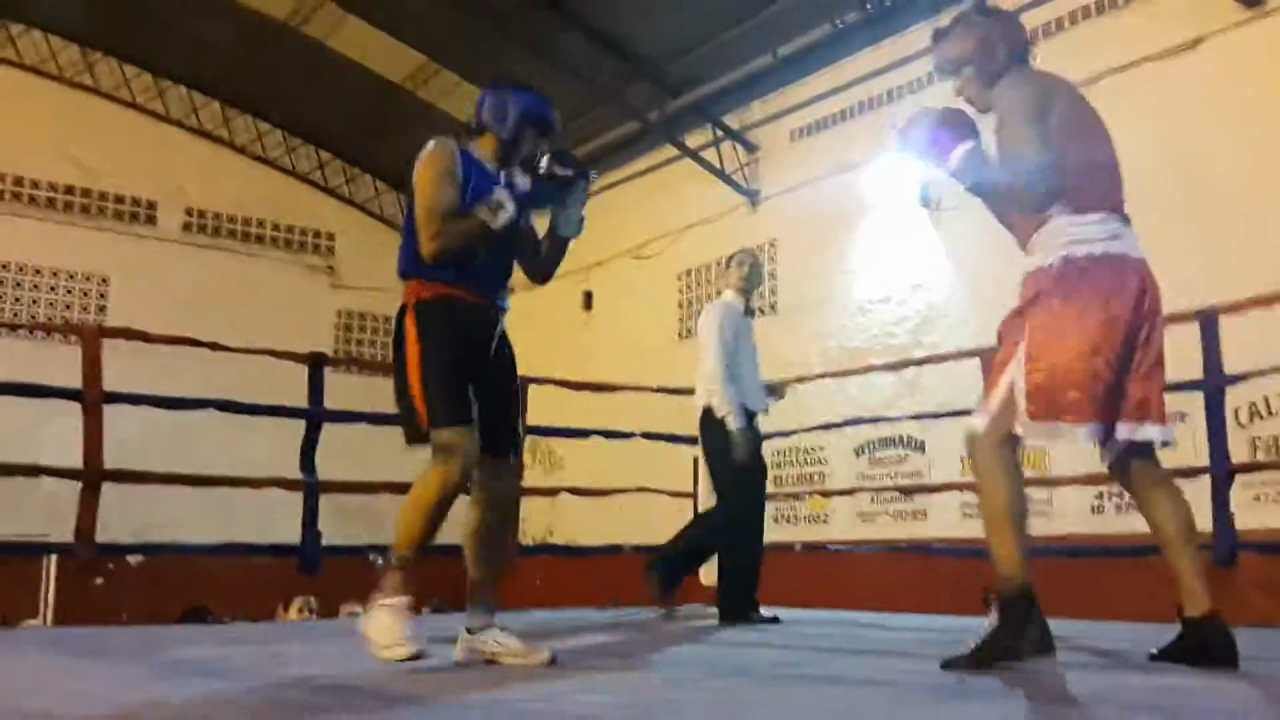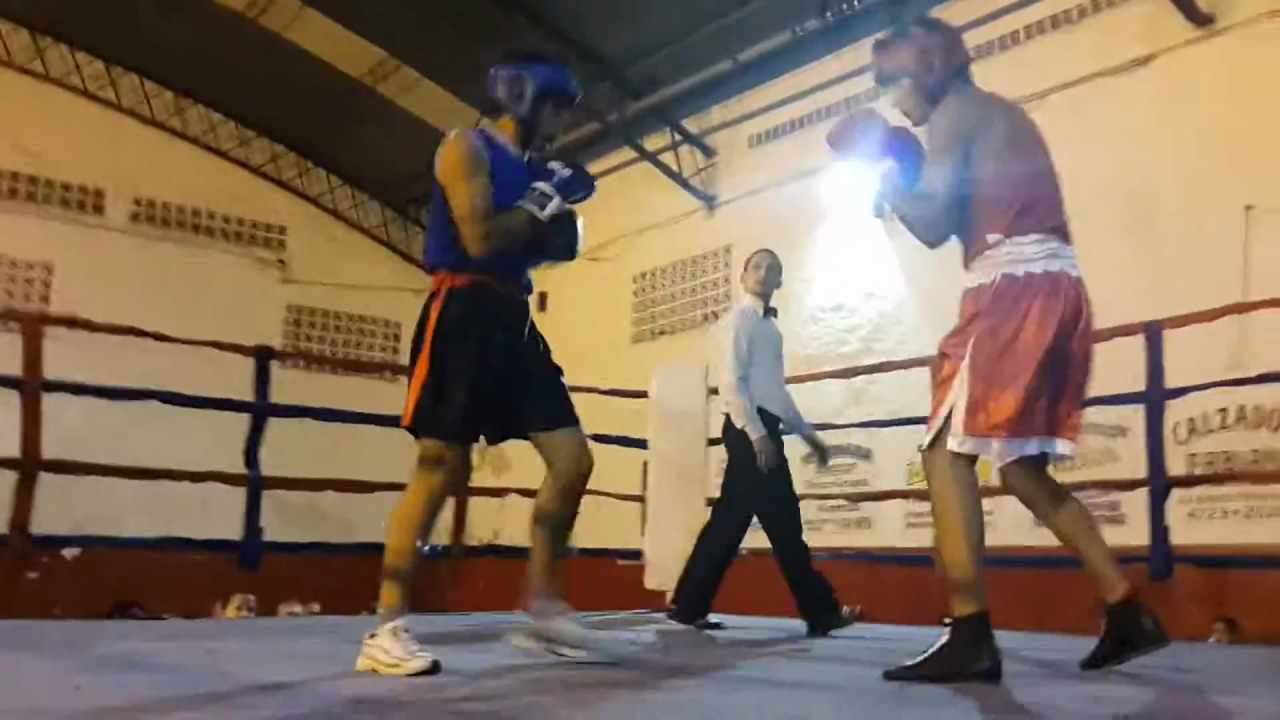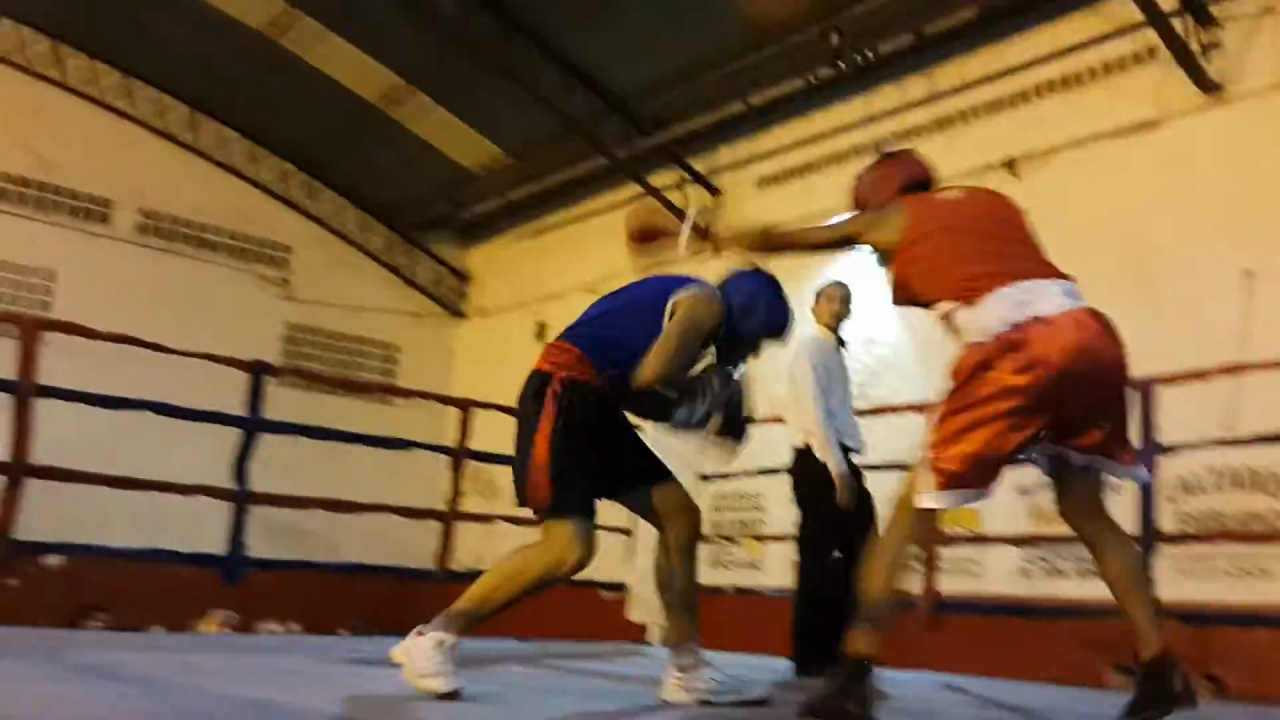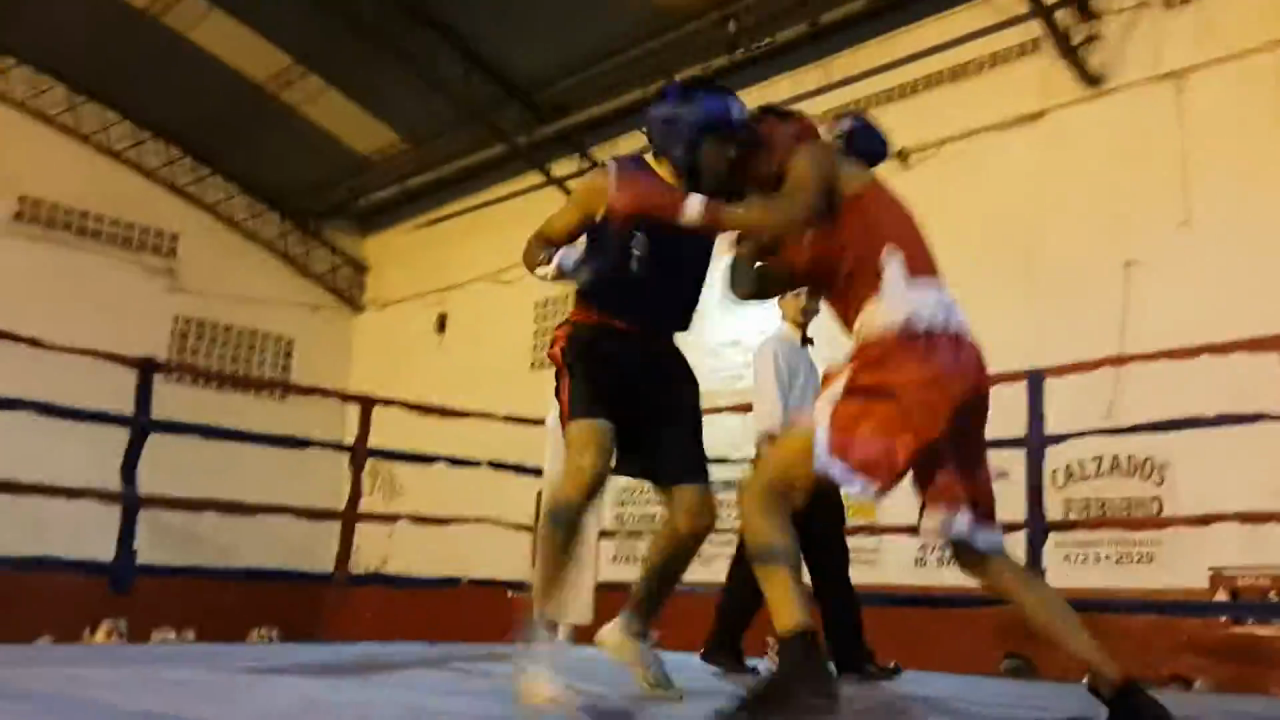
dt=0.4s
person 1, frame 1
left shoulder: (1020, 88)
right shoulder: (1064, 101)
left elbow: (1031, 178)
left wrist: (958, 158)
right wrist: (980, 171)
left hip: (1075, 274)
right hip: (1123, 273)
left knee: (991, 438)
right knee: (1132, 458)
left ankle: (1017, 613)
right ankle: (1205, 624)
person 1, frame 2
left shoulder: (957, 111)
right shoulder: (1002, 117)
left elbow: (933, 226)
left wrist: (886, 173)
right wrist: (909, 181)
left hip: (1013, 293)
right hip: (1058, 293)
left knee: (945, 456)
right knee: (1022, 470)
left ankle: (970, 635)
right ankle: (1126, 611)
person 1, frame 3
left shoulder: (888, 221)
right shoulder: (990, 203)
left elbow: (789, 236)
left wrist: (729, 237)
left hip: (1017, 345)
right hip: (1086, 331)
left knee: (911, 512)
right knee: (1084, 509)
right ankle: (1159, 669)
person 1, frame 4
left shoulder: (817, 160)
right shoulder: (819, 237)
left elbow: (784, 221)
right elbow: (749, 284)
left wrist: (683, 207)
left hip: (912, 353)
right hip: (949, 363)
left knee: (763, 493)
right knee: (982, 554)
left ankle: (801, 664)
person 2, frame 1
left shoulder: (507, 184)
right shoulder: (444, 157)
left elbow: (539, 270)
right elbow: (433, 244)
left wrist: (568, 214)
right wrist: (504, 204)
left hip: (487, 330)
right hip: (436, 319)
left knee: (500, 480)
right knee: (455, 461)
left ankle: (480, 625)
right ankle: (391, 594)
person 2, frame 2
left shoulder: (525, 166)
right shoulder: (467, 147)
right elbow: (478, 242)
left wrist: (555, 232)
right wrist: (547, 197)
left hip: (513, 317)
right hip: (463, 312)
left knee: (574, 460)
right knee: (442, 469)
left ankle: (542, 598)
right ankle: (386, 631)
person 2, frame 3
left shoulder: (686, 302)
right shoulder: (708, 303)
right elbow: (651, 378)
left wrist: (699, 401)
right wrist: (698, 404)
left hip: (597, 401)
right hip: (566, 394)
left knee: (680, 515)
right knee: (567, 551)
left ankle: (687, 668)
right ankle: (434, 636)
person 2, frame 4
left shoulder: (707, 190)
right shoulder: (613, 183)
right elbow: (535, 250)
right wrist: (564, 261)
left hip: (657, 353)
right hip: (596, 343)
left knee: (694, 514)
right knee: (588, 463)
left ankle: (633, 626)
right ankle: (539, 631)
person 3, frame 1
left shoulder: (742, 319)
right shoulder: (720, 312)
right elbow: (715, 372)
left wrist: (764, 390)
right wrist: (738, 426)
left hip: (741, 422)
right hip: (725, 422)
left knee: (748, 513)
right knee: (736, 508)
left ankle: (738, 603)
right ankle: (667, 568)
person 3, frame 2
left shoulder: (769, 327)
right shoulder: (739, 320)
right elbow: (731, 382)
left wrist: (806, 432)
right wrist: (757, 433)
left hip: (763, 429)
right hip: (750, 428)
left knee: (730, 520)
right knee: (782, 520)
left ankle: (690, 604)
right ankle: (820, 610)
person 3, frame 3
left shoulder: (833, 353)
right shoulder: (810, 349)
right elbow: (813, 414)
left wrist: (844, 468)
right wrist: (838, 470)
left hip: (834, 461)
right hip: (819, 462)
left knee: (858, 551)
right knee: (820, 557)
left ankle: (821, 651)
right ankle: (813, 655)
person 3, frame 4
left shoulder: (804, 355)
right shoulder: (775, 346)
right elbow: (772, 410)
left knee: (831, 559)
left ankle: (851, 653)
right ankle: (723, 647)
